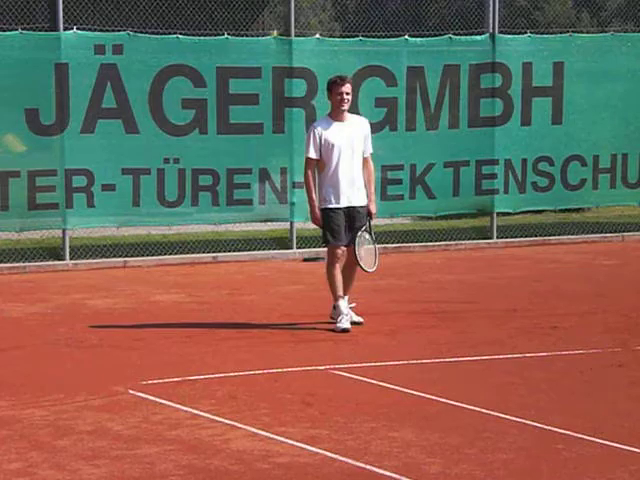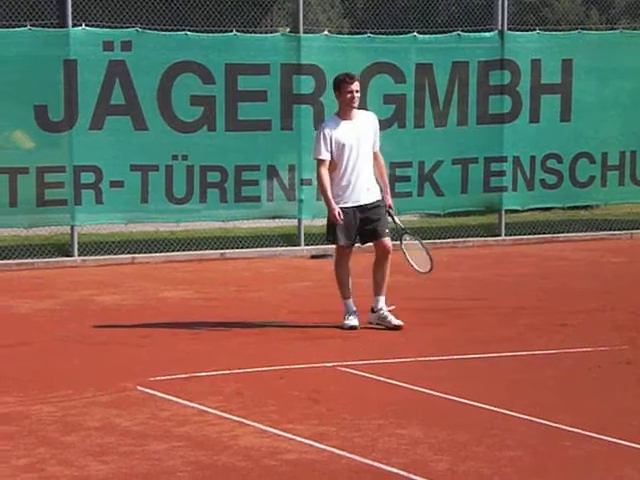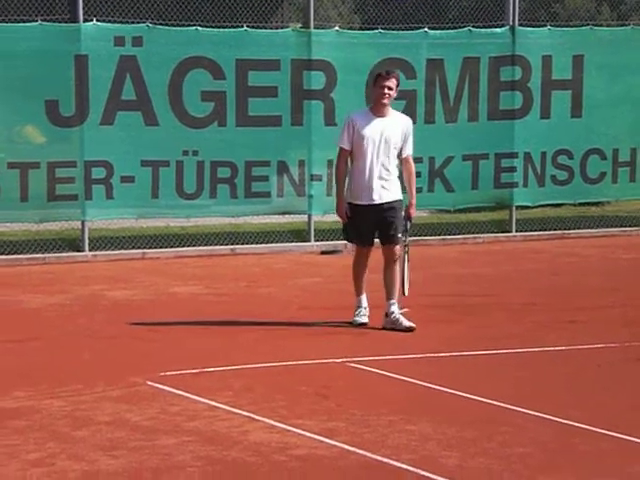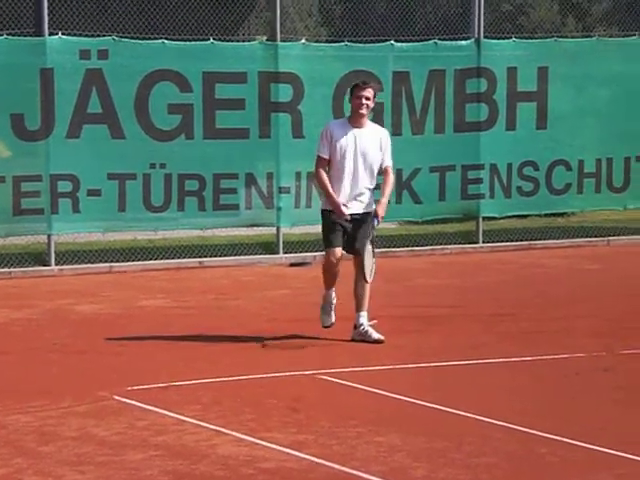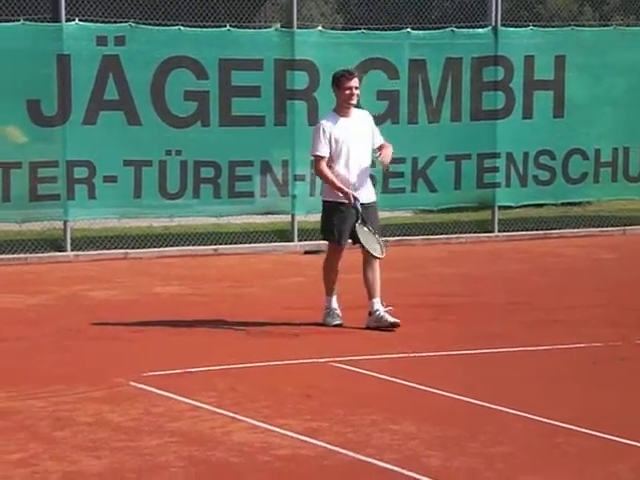
dt=0.5s
person 1, frame 1
left shoulder: (362, 124)
right shoulder: (318, 129)
left elbow: (367, 163)
right elbow: (310, 169)
left wrist: (371, 198)
right wrist: (313, 204)
left hip: (358, 202)
right hip: (331, 203)
left knee: (355, 256)
right knee: (336, 255)
left ankle: (342, 304)
right ankle: (341, 311)
person 1, frame 2
left shoulder: (370, 119)
right shoulder: (327, 129)
right elbow: (322, 169)
left wrist: (387, 192)
right wrist: (330, 204)
left hip: (371, 199)
right hip: (344, 203)
left knee: (384, 248)
right knee: (343, 254)
left ankle: (378, 309)
right ankle: (350, 310)
person 1, frame 3
left shoulder: (404, 122)
right shoulder: (355, 120)
left elbow: (407, 162)
right elbow: (342, 160)
left wrist: (412, 200)
right wrist: (340, 197)
left hip: (391, 199)
right hip: (358, 200)
left knee: (393, 254)
right knee: (362, 254)
left ankle: (392, 313)
right ankle: (361, 305)
person 1, frame 4
left shoulder: (381, 135)
right shoulder: (332, 129)
left elbow: (387, 173)
right elbow: (320, 168)
left wrist: (383, 202)
right wrist: (333, 199)
left hip: (364, 211)
right hip: (335, 209)
left knee: (363, 265)
right knee: (333, 257)
left ankle: (361, 324)
right ankle: (329, 296)
person 1, frame 5
left shoulder: (366, 118)
right shoulder: (326, 126)
left elbow: (381, 145)
right elbow: (319, 166)
left wrist: (387, 150)
right wrist: (343, 189)
left hip: (367, 197)
right hip: (337, 199)
left knee: (371, 252)
right knee: (335, 251)
left ankle: (376, 312)
right ankle: (331, 307)
